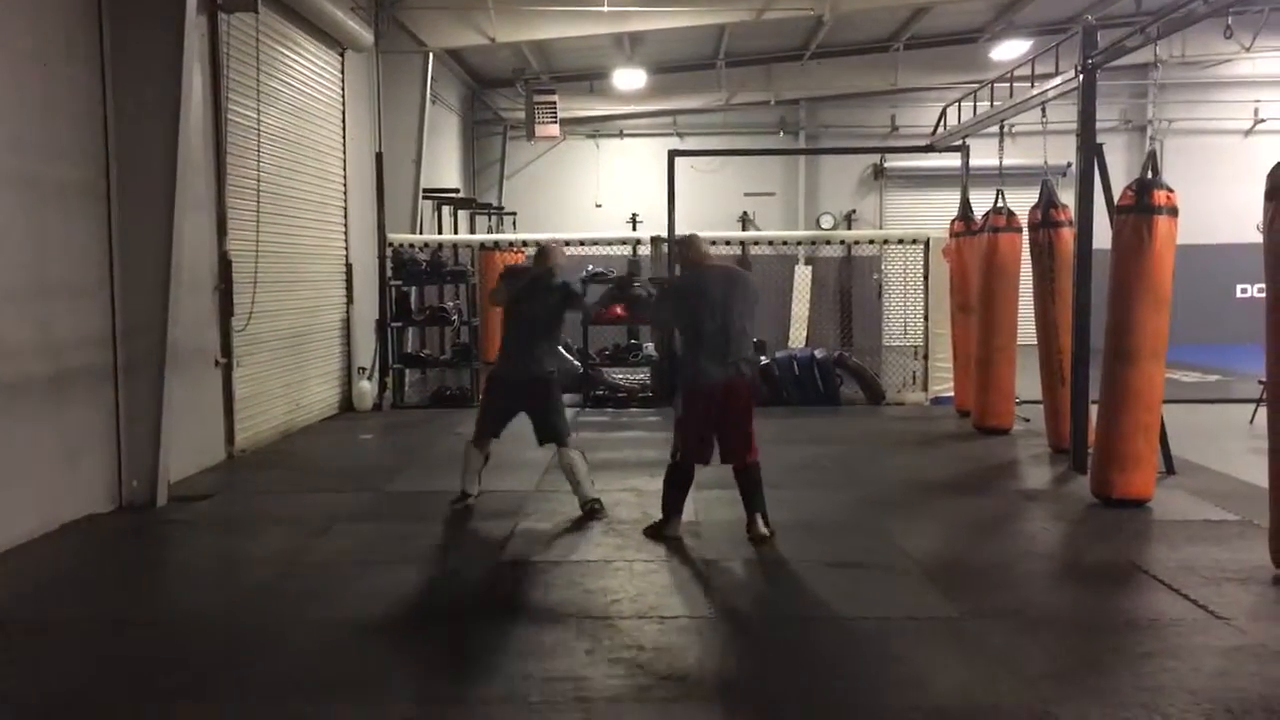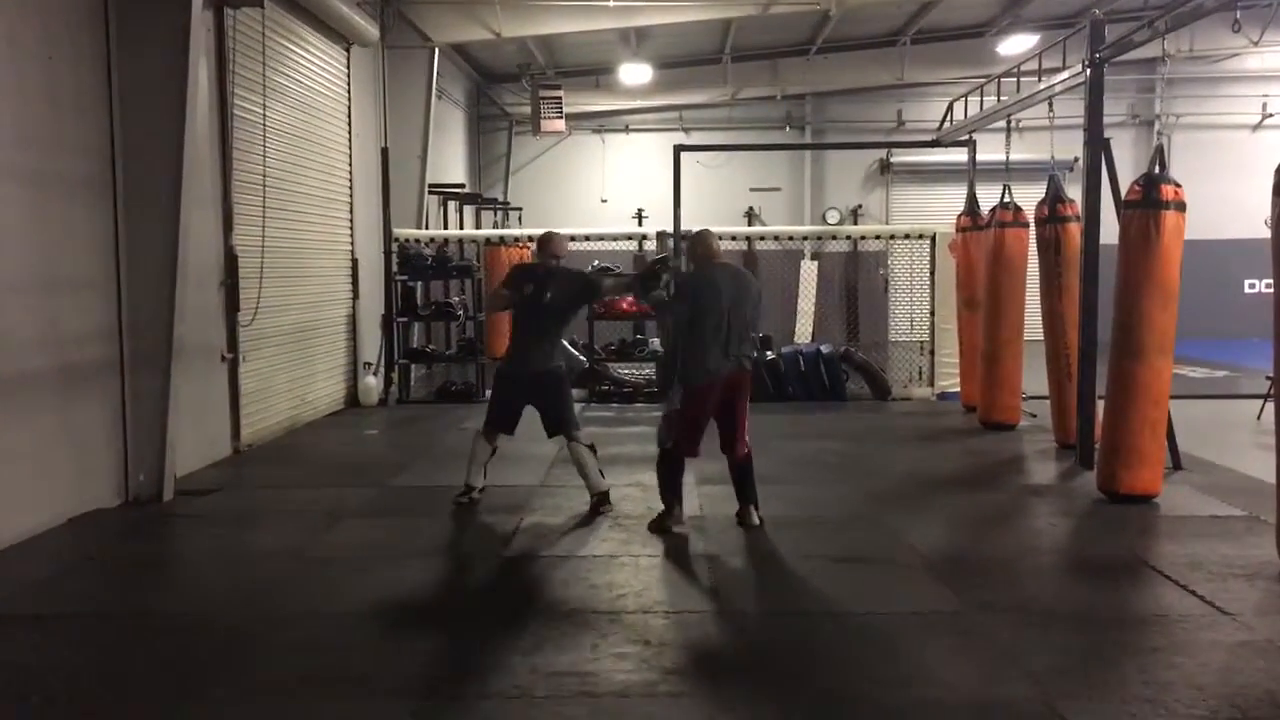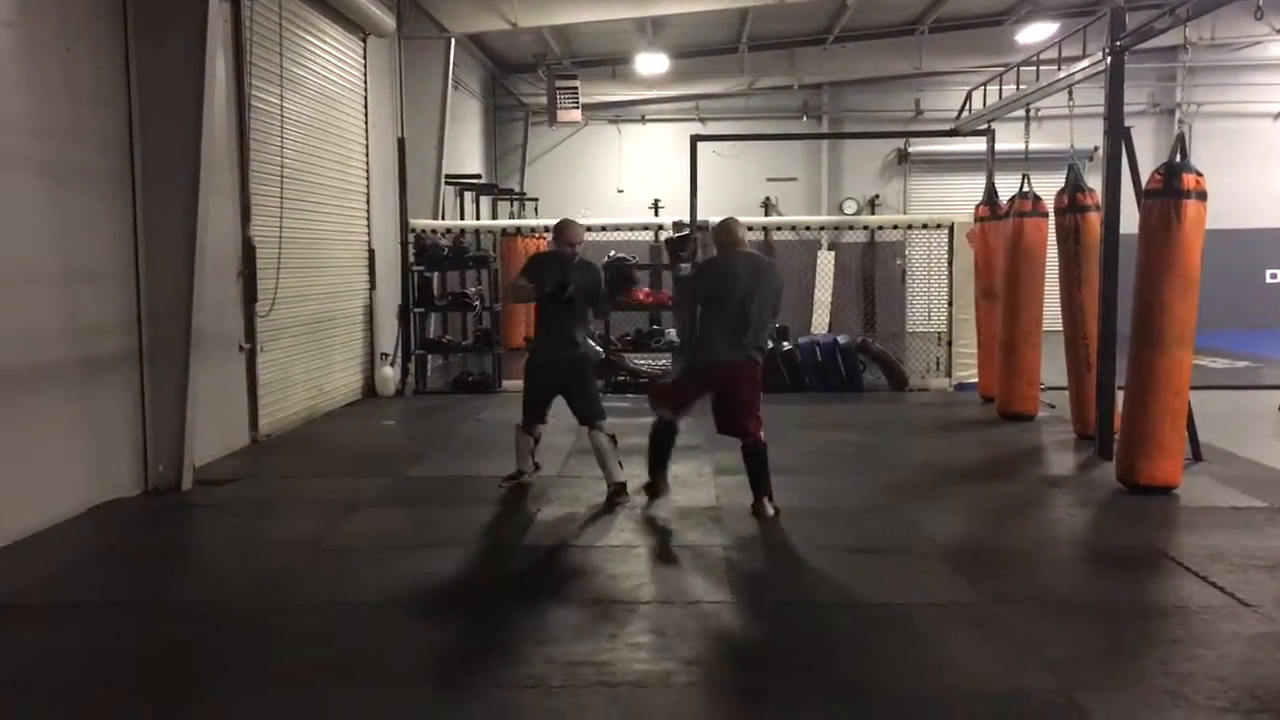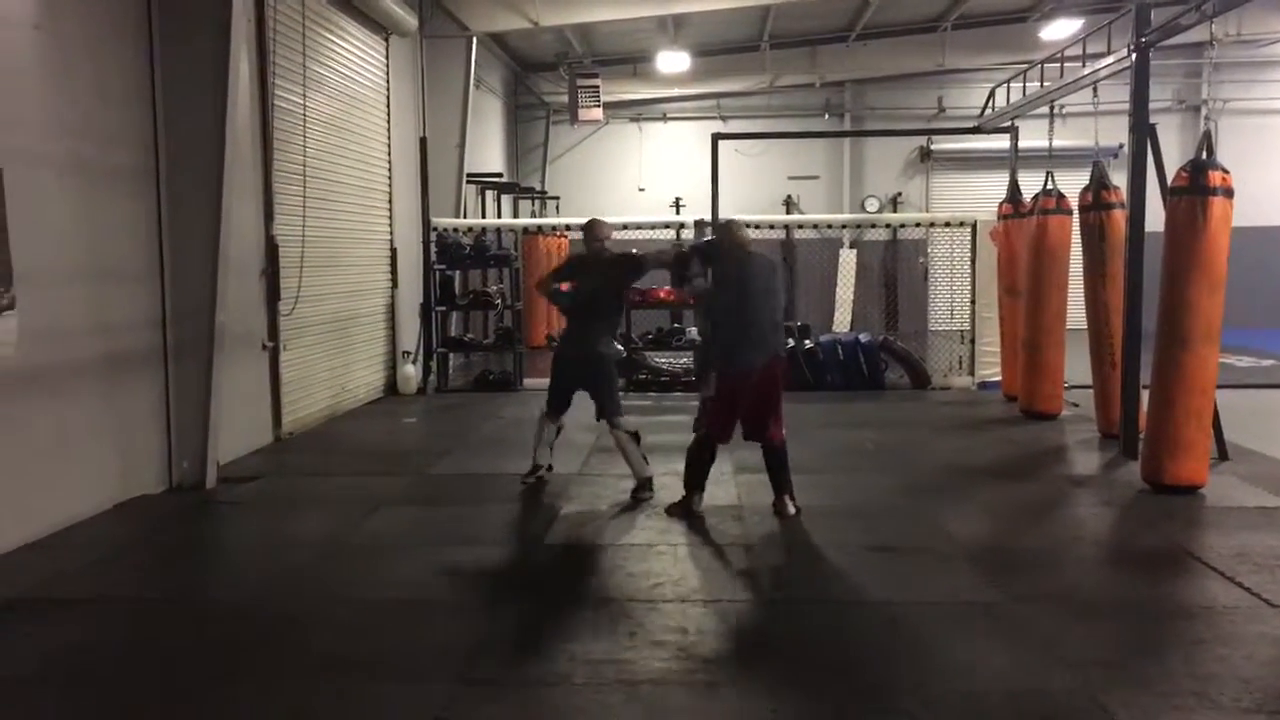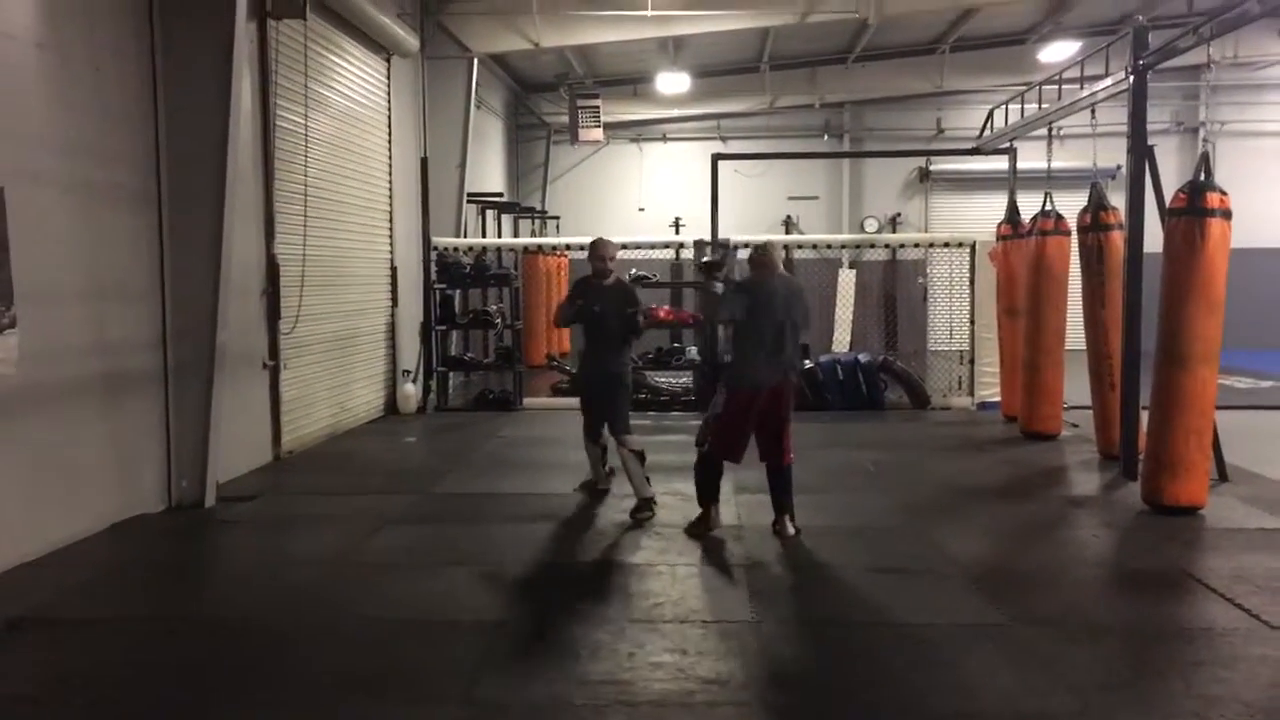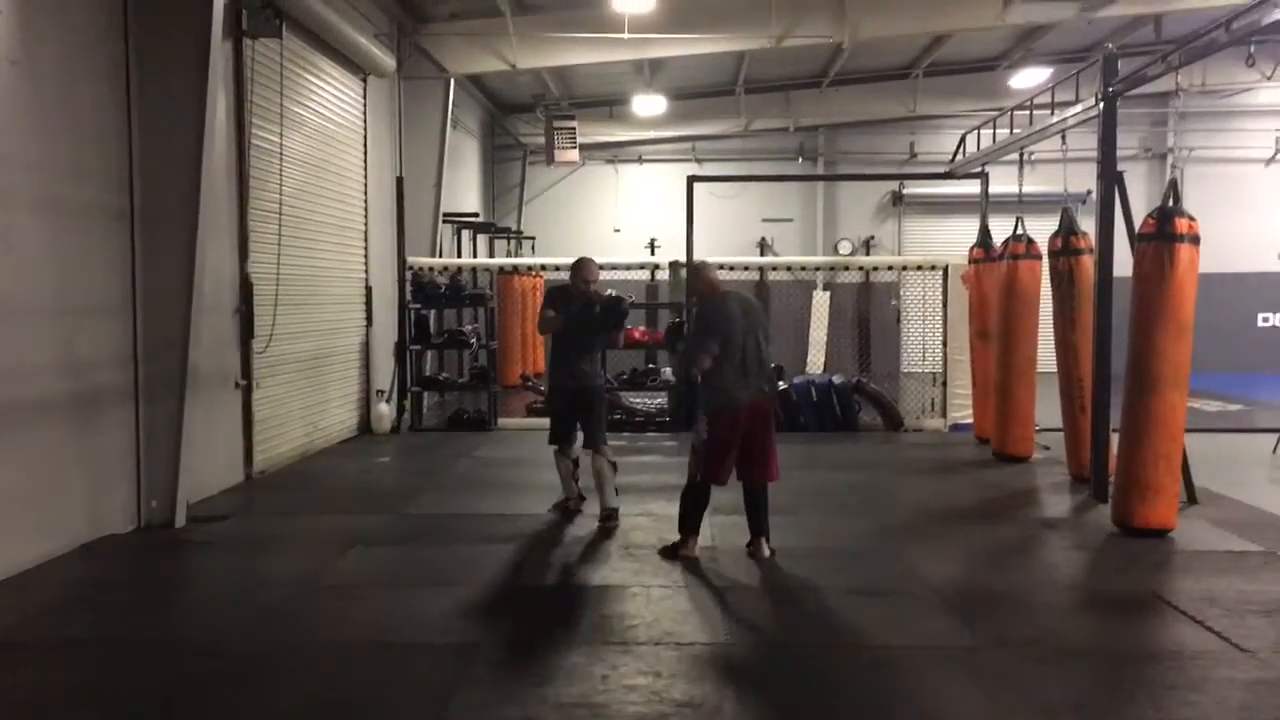
dt=0.4s
person 1, frame 1
left shoulder: (687, 283)
right shoulder: (743, 280)
left elbow: (660, 317)
left hip: (701, 378)
right hip: (740, 375)
left knee: (684, 454)
right knee: (745, 453)
left ankle: (671, 520)
right ankle: (758, 520)
person 1, frame 2
left shoulder: (693, 281)
right shoulder: (748, 280)
left elbow: (671, 318)
left wrist: (659, 302)
left hip: (700, 372)
right hip: (738, 370)
left knee: (674, 443)
right knee: (738, 445)
left ankle: (672, 509)
right ankle: (750, 510)
person 1, frame 3
left shoulder: (715, 267)
right shoulder: (771, 272)
left elbow: (685, 296)
left hip: (709, 357)
right hip: (747, 361)
left knee: (665, 411)
right knee: (752, 433)
left ankle: (658, 479)
right ankle: (764, 501)
person 1, frame 4
left shoulder: (730, 267)
right shoulder: (770, 266)
left elbow: (709, 305)
left wrist: (694, 275)
left hip: (734, 362)
right hip: (771, 359)
left knee: (708, 432)
right knee: (772, 433)
left ankle: (693, 498)
right ankle: (785, 499)
person 1, frame 5
left shoulder: (752, 287)
right shoulder: (798, 292)
left elbow: (719, 313)
left wrist: (717, 287)
left hip: (745, 380)
right hip: (782, 381)
left knee: (712, 447)
right knee: (779, 454)
left ankle: (710, 512)
right ankle: (785, 519)
person 1, frame 6
left shoulder: (710, 311)
right shoulder: (751, 305)
left elbow: (702, 362)
left wrist: (685, 350)
left hip: (723, 402)
right hip: (758, 398)
left knee: (700, 475)
right knee: (756, 475)
left ankle: (688, 540)
right ankle: (760, 541)
person 2, frame 1
left shoulder: (562, 288)
right shoulder: (515, 276)
left elbow: (588, 306)
right elbow: (495, 298)
right wrist: (526, 286)
left hip: (542, 375)
right hip: (507, 372)
left knee: (563, 440)
right knee: (481, 436)
left ankle: (589, 499)
right ankle: (469, 491)
person 2, frame 2
left shoulder: (573, 279)
right shoulder: (522, 273)
left elbow: (611, 286)
right elbow: (491, 304)
left wrist: (640, 279)
right wrist: (519, 298)
left hip: (549, 368)
right hip: (515, 366)
left knee: (572, 434)
right knee: (491, 429)
left ankle: (600, 492)
right ankle: (473, 485)
person 2, frame 3
left shoulder: (590, 270)
right shoulder: (539, 262)
left elbow: (600, 312)
right elbow: (513, 293)
right wrist: (547, 291)
left hip: (577, 356)
right hip: (543, 354)
left knee: (596, 422)
right knee: (530, 420)
left ankle: (617, 482)
right ankle: (525, 468)
person 2, frame 4
left shoulder: (620, 262)
right shoulder: (576, 263)
left elbow: (656, 258)
right elbow: (542, 284)
right wrist: (560, 297)
left hip: (600, 352)
right hip: (570, 349)
left knee: (614, 418)
right knee: (552, 411)
left ankle: (644, 477)
right ankle: (541, 463)
person 2, frame 5
left shoulder: (625, 290)
right shoulder: (582, 286)
left elbow: (636, 329)
right elbow: (559, 319)
left wrist: (635, 327)
right wrist: (576, 314)
left hip: (617, 369)
right hip: (590, 368)
left knee: (622, 434)
right knee: (592, 432)
left ankle: (646, 497)
right ankle: (600, 477)
person 2, frame 6
left shoulder: (601, 302)
right shoulder: (556, 295)
left elbow: (615, 342)
right elbow: (543, 327)
right wrist: (574, 314)
left hip: (591, 382)
right hip: (560, 383)
left knee: (598, 446)
right knee: (563, 444)
left ankle: (609, 507)
right ankle: (573, 497)
